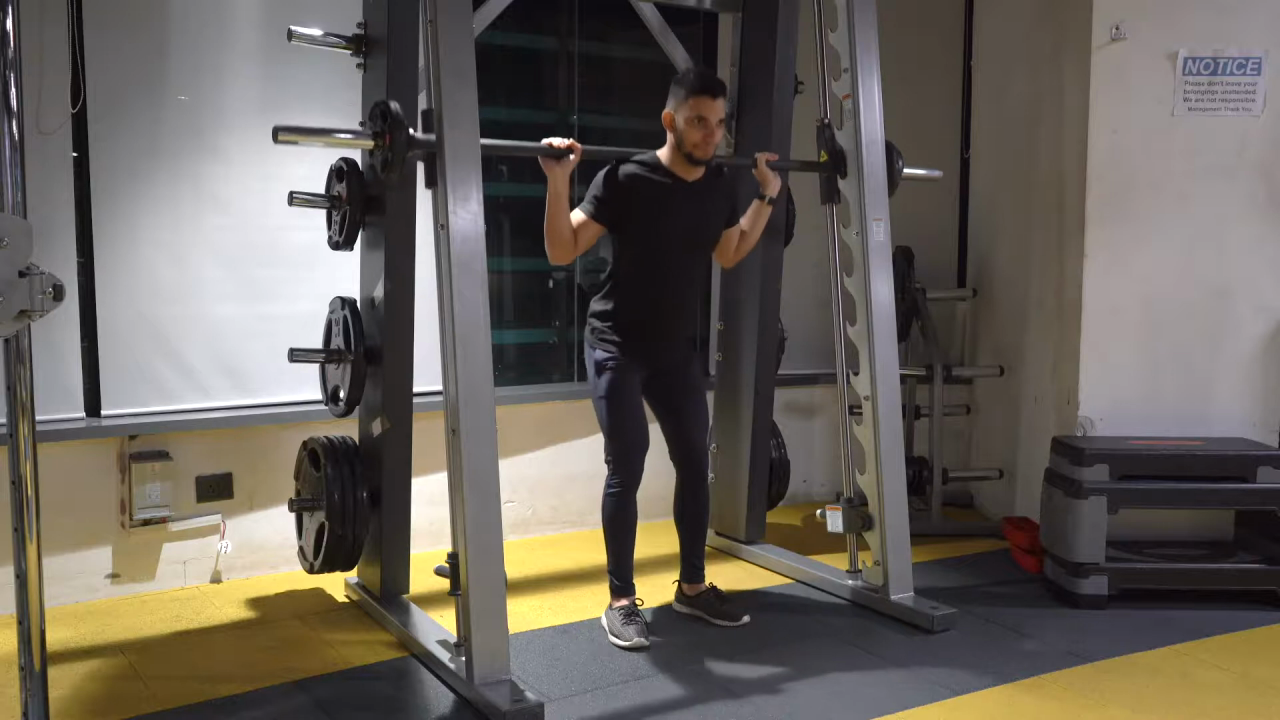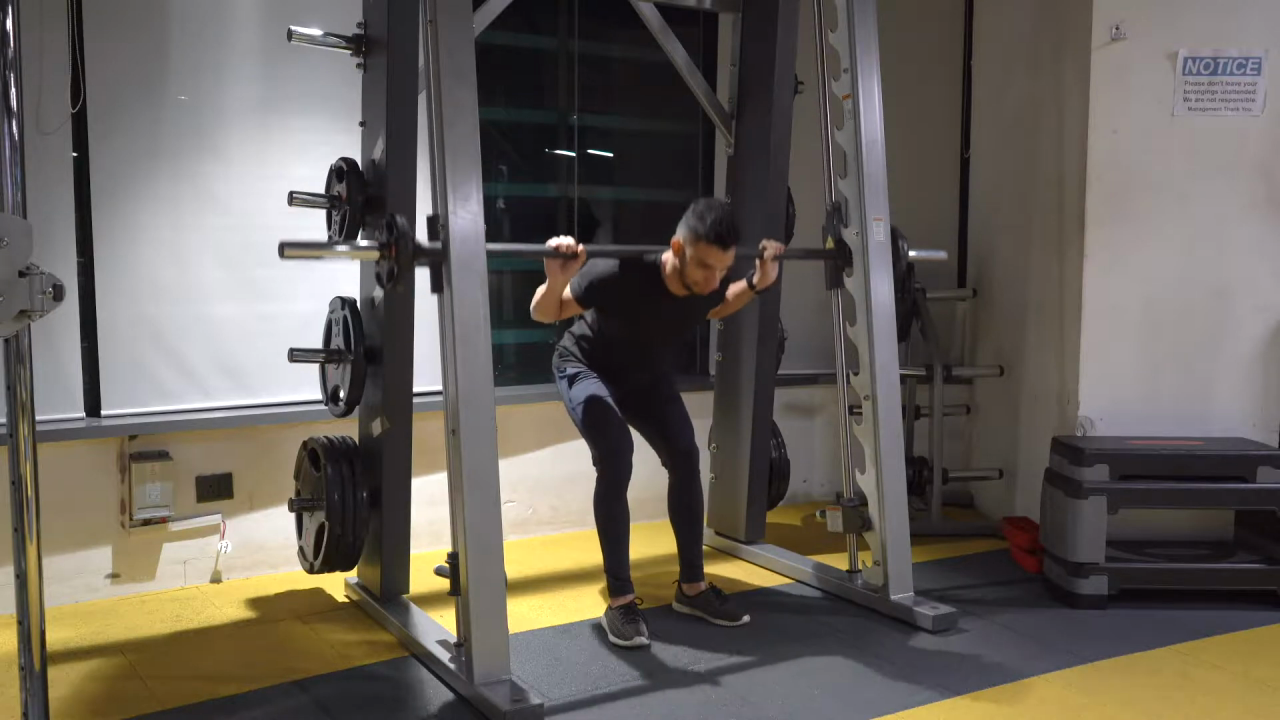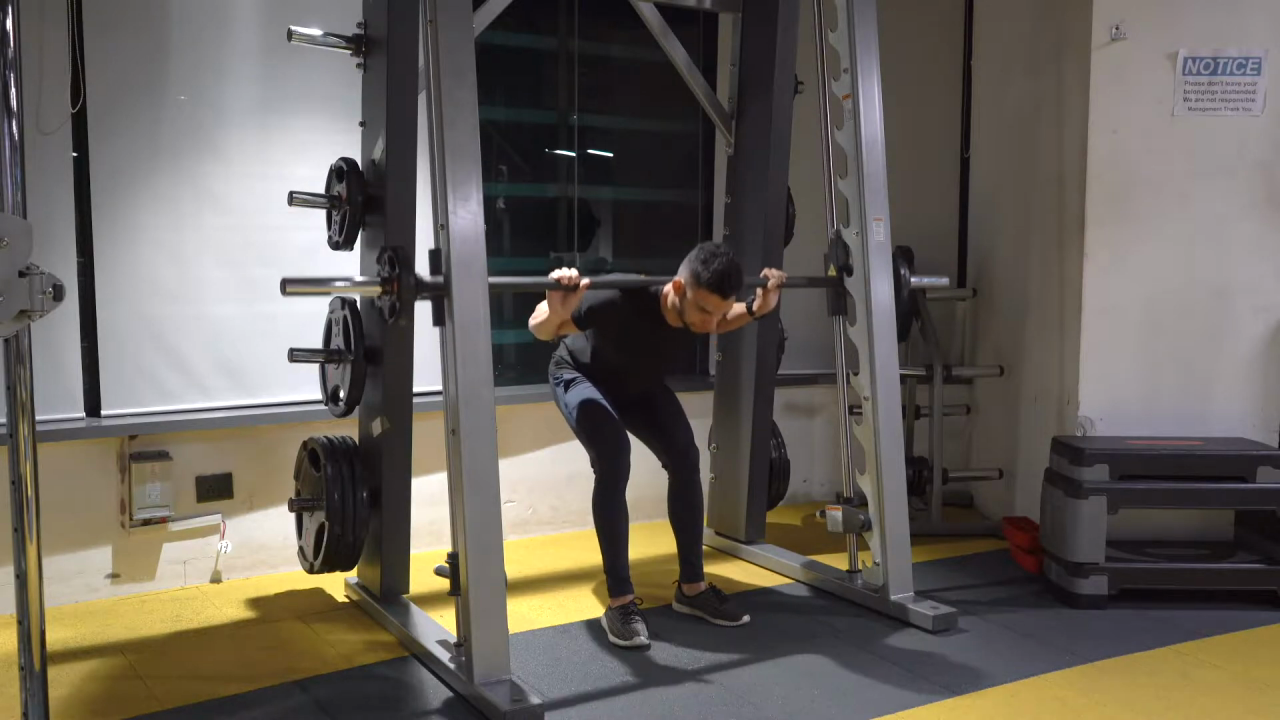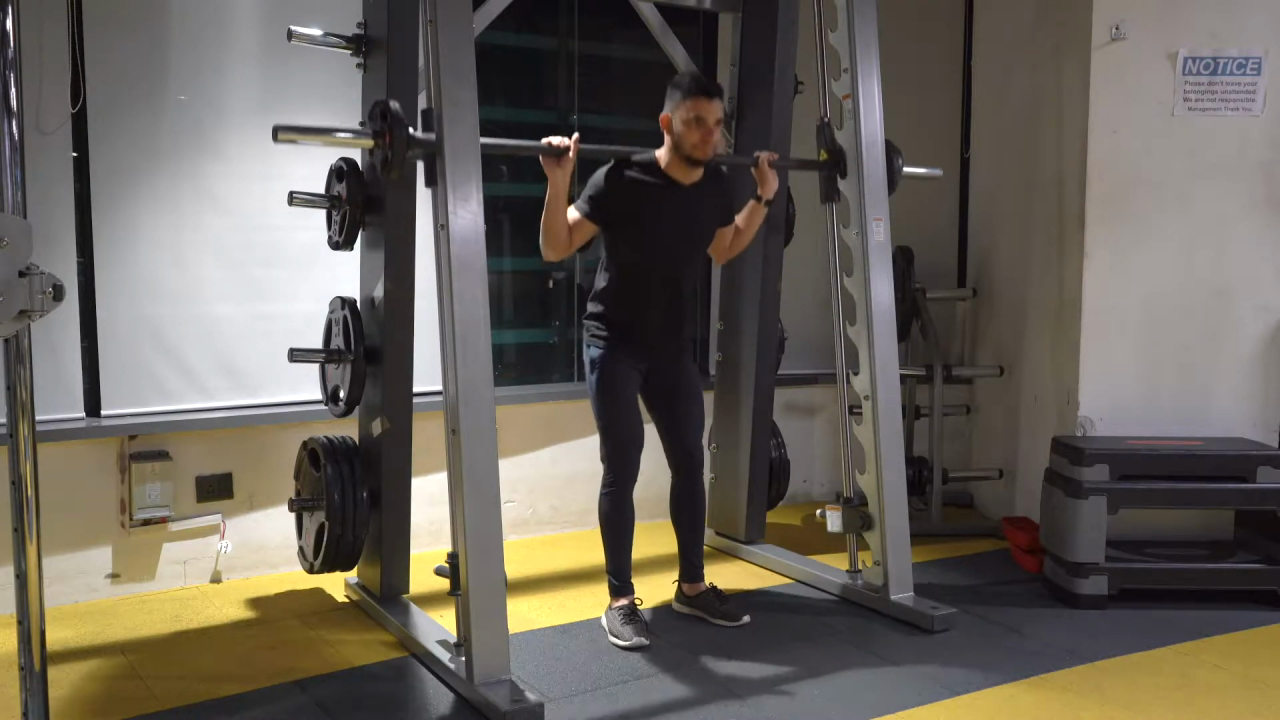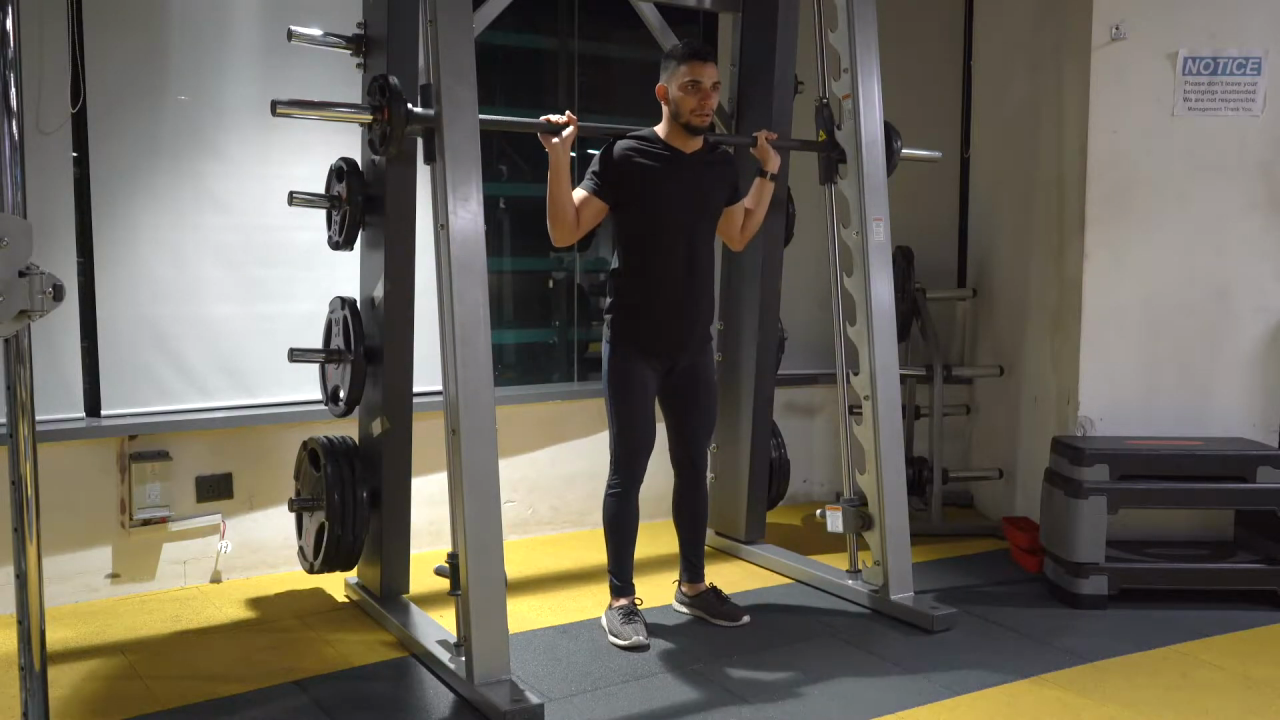
dt=1s
person 1, frame 1
left shoulder: (721, 186)
right shoulder: (626, 180)
left elbow: (730, 254)
right elbow: (561, 252)
left wrist: (767, 196)
right wrist: (558, 182)
left hip: (677, 350)
right hip: (617, 347)
left knee: (694, 461)
right knee: (627, 468)
left ankle: (693, 586)
right ankle: (621, 600)
person 1, frame 2
left shoulder: (709, 282)
right shoulder: (620, 275)
right elbow: (543, 314)
left wrist: (759, 281)
right wrist: (557, 281)
left hip: (647, 373)
right hip: (587, 367)
left knee: (685, 457)
right knee: (616, 458)
left ankle: (692, 586)
right ankle: (620, 600)
person 1, frame 3
left shoulder: (703, 310)
right shoulder: (619, 302)
right elbow: (539, 329)
left wrist: (757, 308)
right wrist: (556, 311)
left hip: (640, 381)
right hip: (582, 377)
left knee: (685, 458)
right knee: (614, 460)
left ankle: (692, 586)
right ankle: (620, 601)
person 1, frame 4
left shoulder: (717, 186)
right shoulder: (621, 181)
left elbow: (723, 249)
right elbow: (554, 249)
left wrist: (764, 196)
right wrist: (558, 183)
left hip: (672, 346)
right hip: (613, 344)
left knee: (690, 461)
right knee: (622, 466)
left ankle: (692, 586)
right ankle: (621, 600)
person 1, frame 5
left shoulder: (720, 163)
right shoulder: (625, 157)
left elbow: (738, 236)
right elbow: (564, 233)
left wrist: (768, 172)
right wrist: (559, 157)
left hip: (693, 344)
right hip: (634, 343)
left knee: (693, 464)
right knee: (629, 469)
left ankle: (693, 585)
right ankle: (621, 600)
